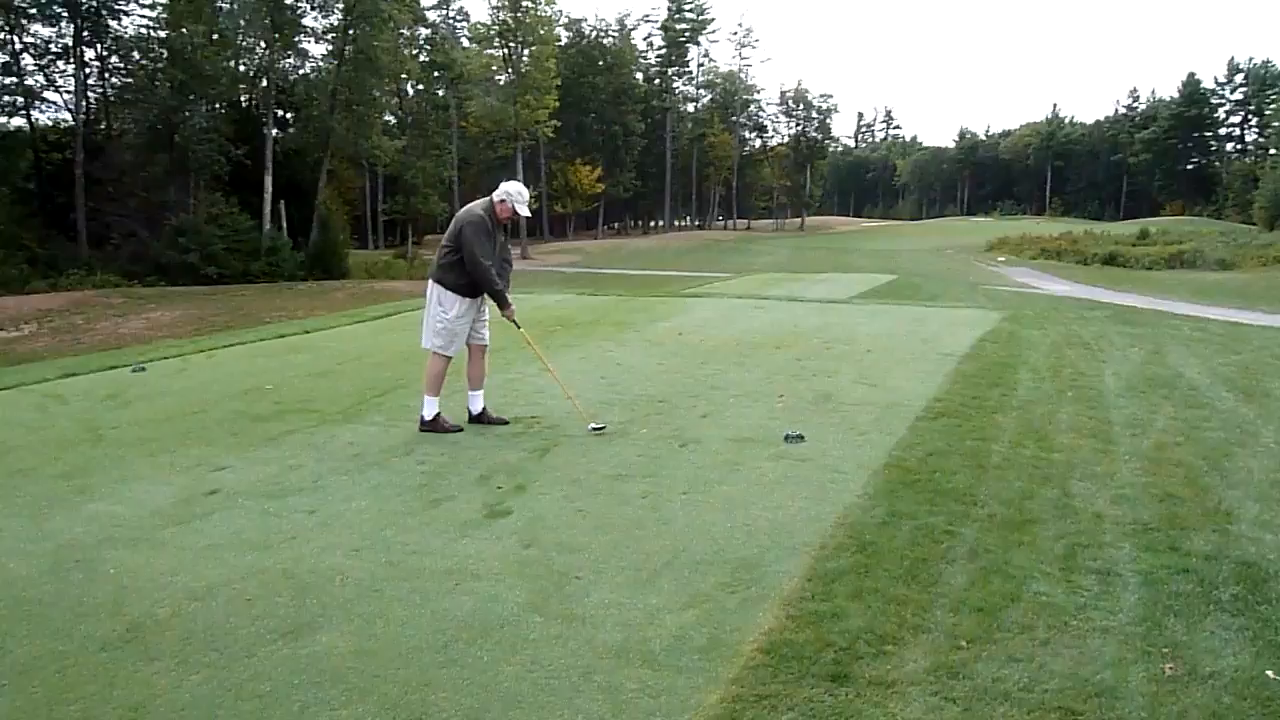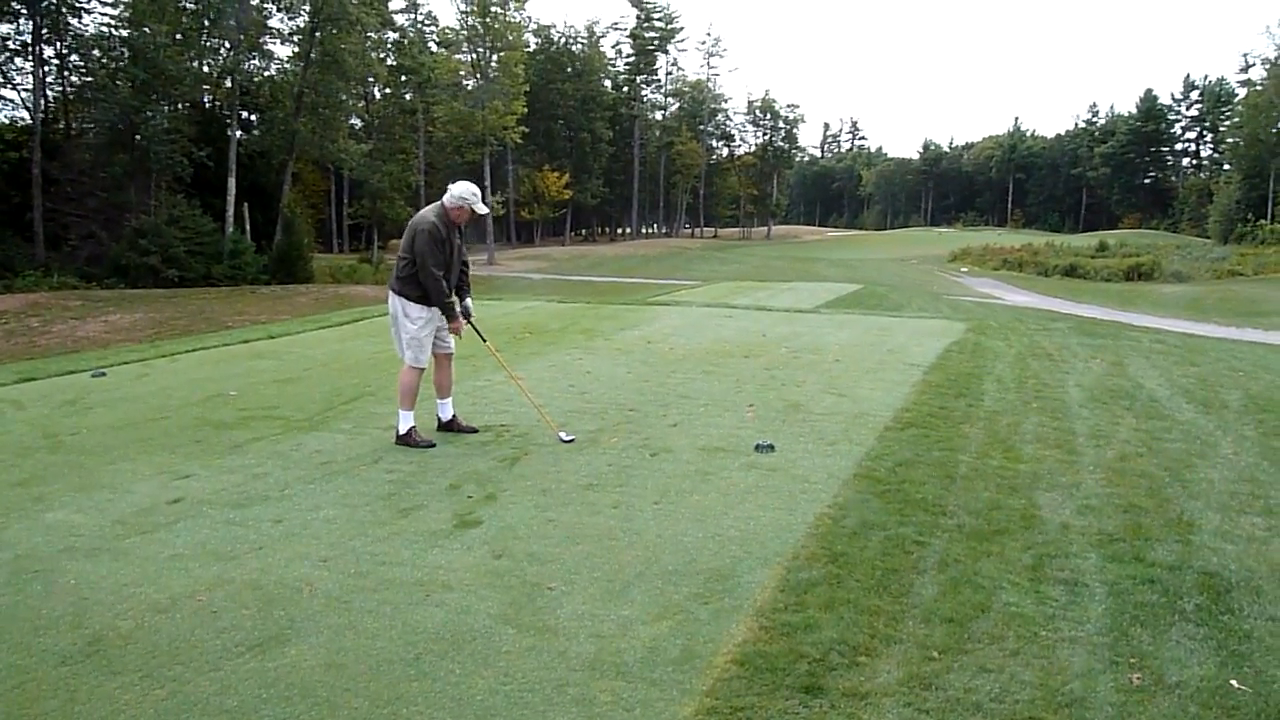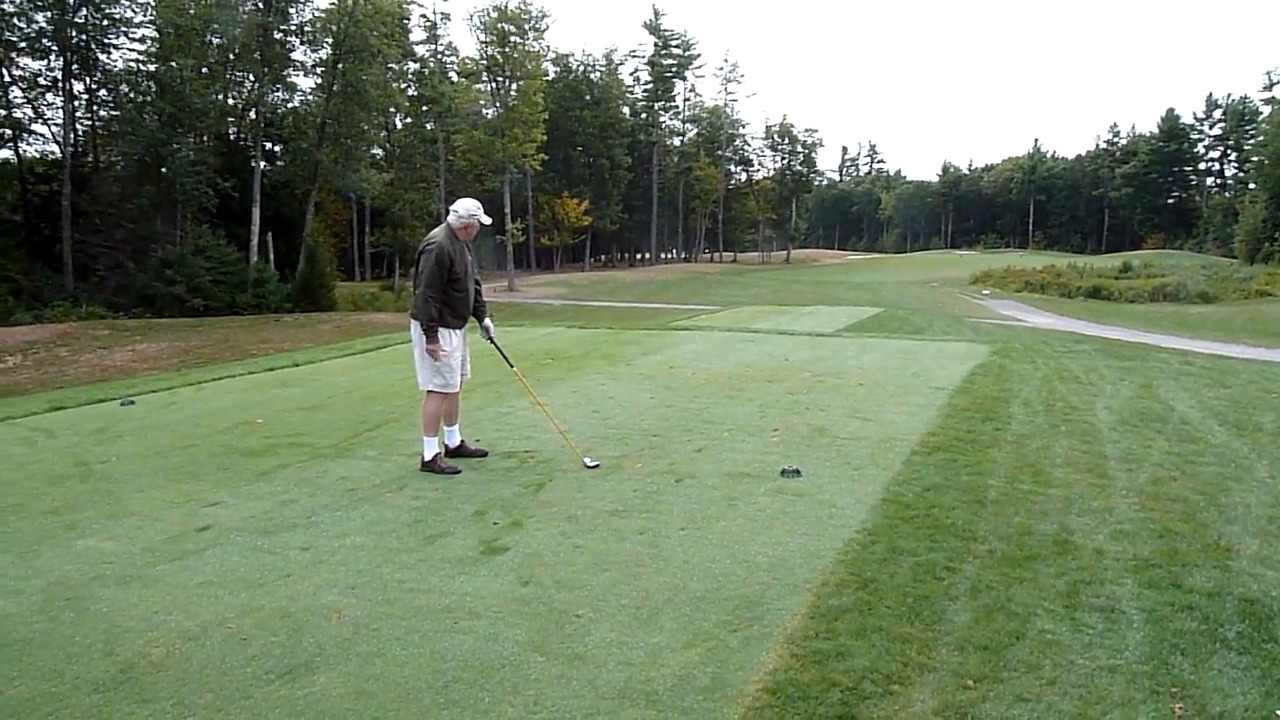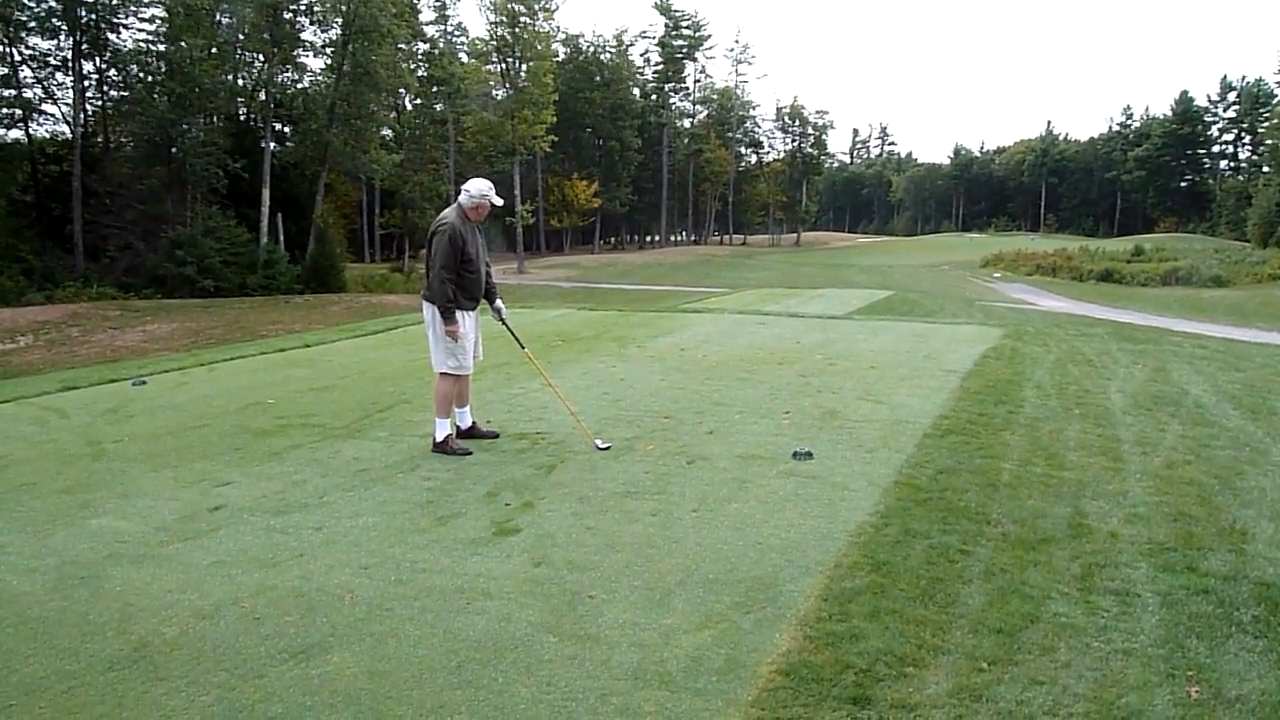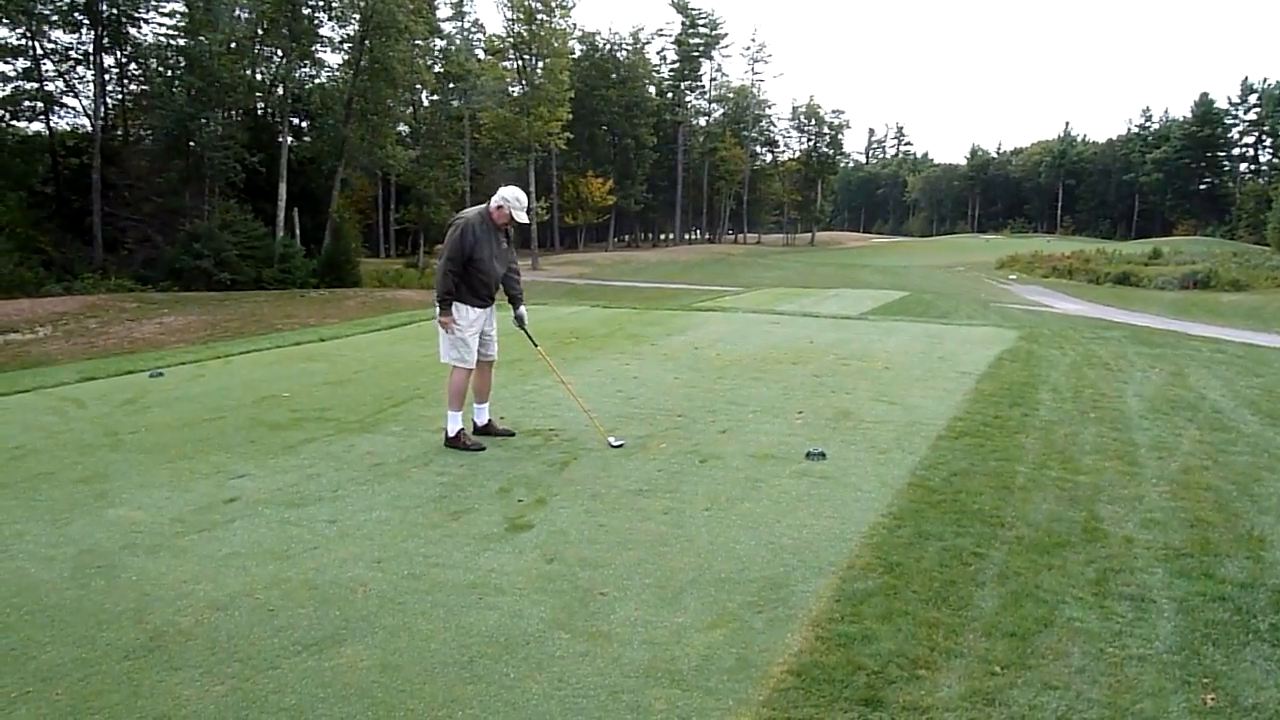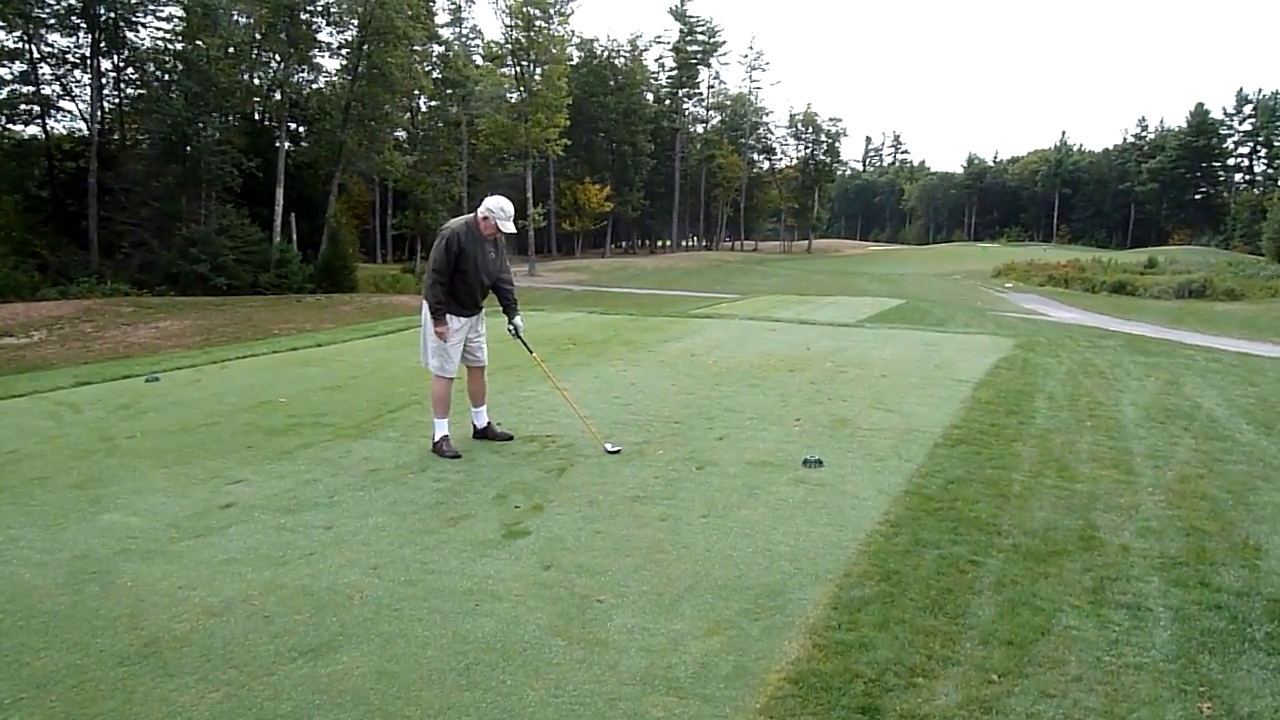
dt=0.7s
person 1, frame 1
left shoulder: (498, 220)
right shoulder: (475, 219)
left elbow: (503, 259)
right elbow: (480, 266)
left wrist: (504, 293)
right wrist: (503, 301)
left hip: (474, 293)
right hip: (450, 292)
left knee: (479, 348)
right knee: (443, 351)
left ankle: (477, 409)
right ankle: (429, 416)
person 1, frame 2
left shoulder: (453, 223)
right shoulder: (428, 226)
left elbow: (460, 263)
right elbow: (431, 276)
left wrist: (464, 297)
right wrist: (451, 315)
left hip: (434, 301)
right hip: (412, 301)
left knee: (444, 356)
right knee: (416, 362)
left ankle: (446, 417)
right ankle: (405, 428)
person 1, frame 3
left shoulder: (461, 243)
right shoulder: (437, 246)
left elbow: (473, 283)
right elbow: (426, 294)
left wrist: (482, 316)
right wrist: (431, 335)
left hip: (455, 326)
right hip: (437, 329)
left knee: (454, 385)
right knee: (438, 388)
left ankle: (453, 443)
right ankle: (430, 455)
person 1, frame 4
left shoulder: (470, 224)
right shoulder: (449, 227)
left elbow: (482, 265)
right elbow: (440, 276)
left wrist: (493, 297)
right wrist: (448, 317)
left hip: (466, 308)
right hip: (449, 310)
left knee: (464, 368)
right knee: (450, 371)
left ankle: (465, 424)
right ankle: (442, 437)
person 1, frame 5
left shoulder: (504, 230)
right shoulder: (467, 224)
left elbow: (511, 268)
right elbow: (448, 267)
left wrist: (517, 302)
right wrist: (444, 308)
left hip: (486, 306)
right hip: (461, 306)
left knee: (486, 361)
right knee: (463, 365)
left ankle: (482, 421)
right ankle: (454, 431)
person 1, frame 6
left shoulder: (495, 239)
right shoulder: (453, 234)
left elbow: (502, 277)
right elbow: (435, 278)
left wrist: (512, 312)
right wrist: (439, 318)
left hip: (474, 312)
right hip: (447, 314)
left knee: (477, 367)
right knee: (444, 373)
left ankle: (481, 424)
right ankle: (440, 436)
